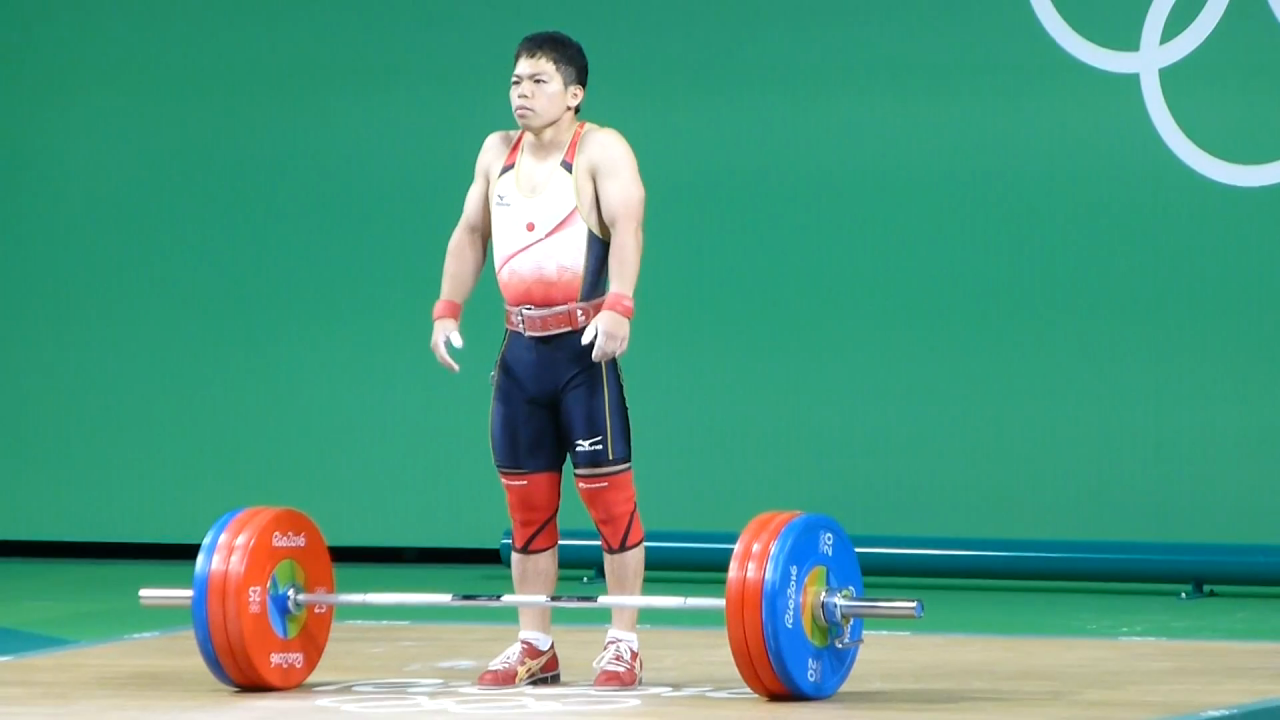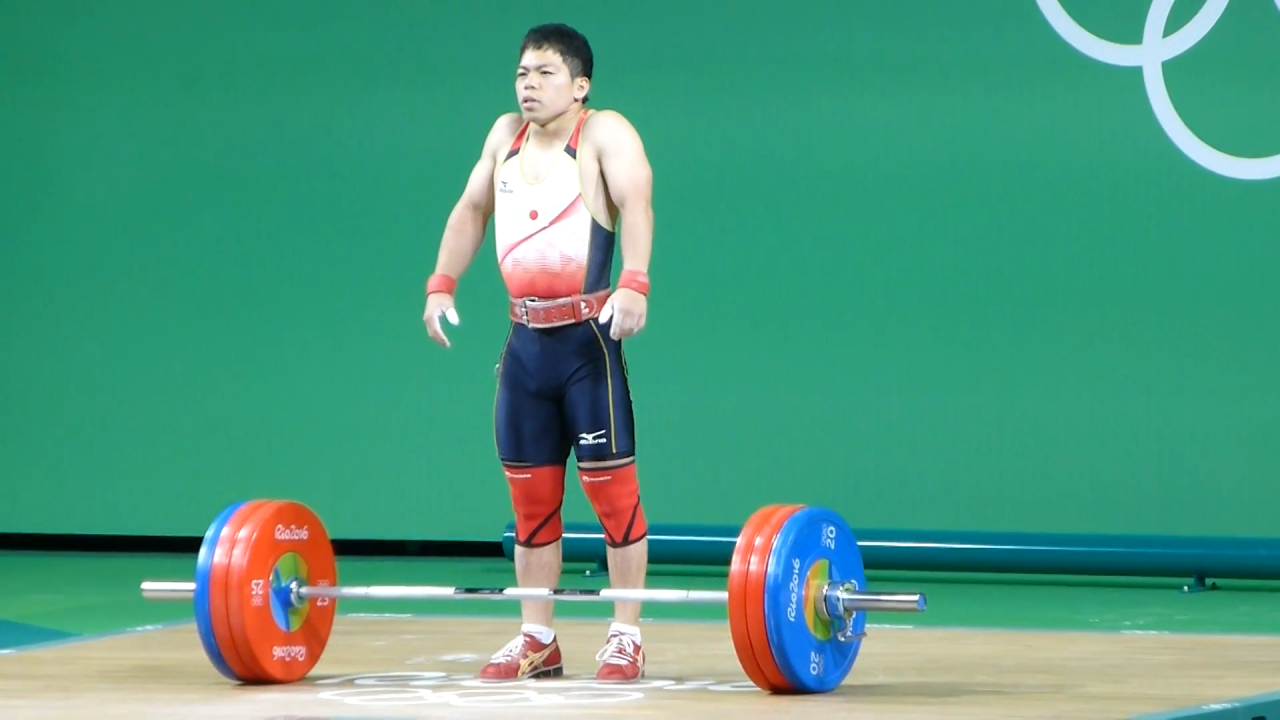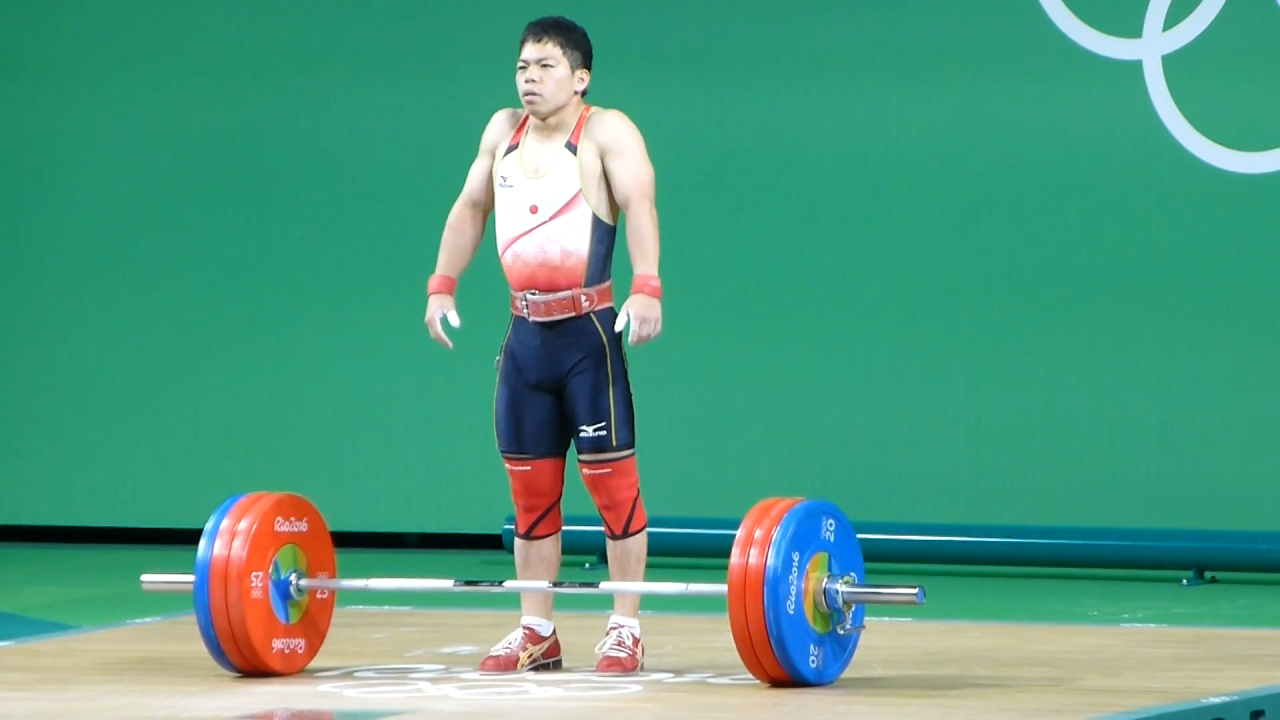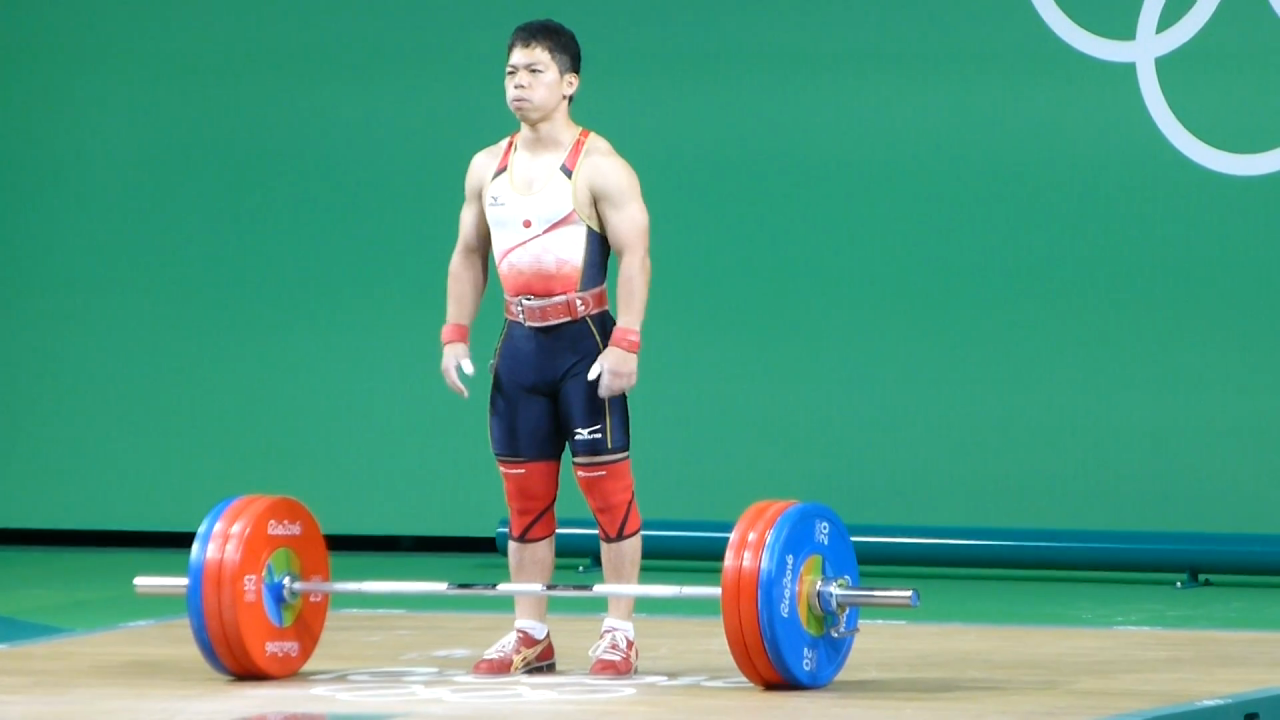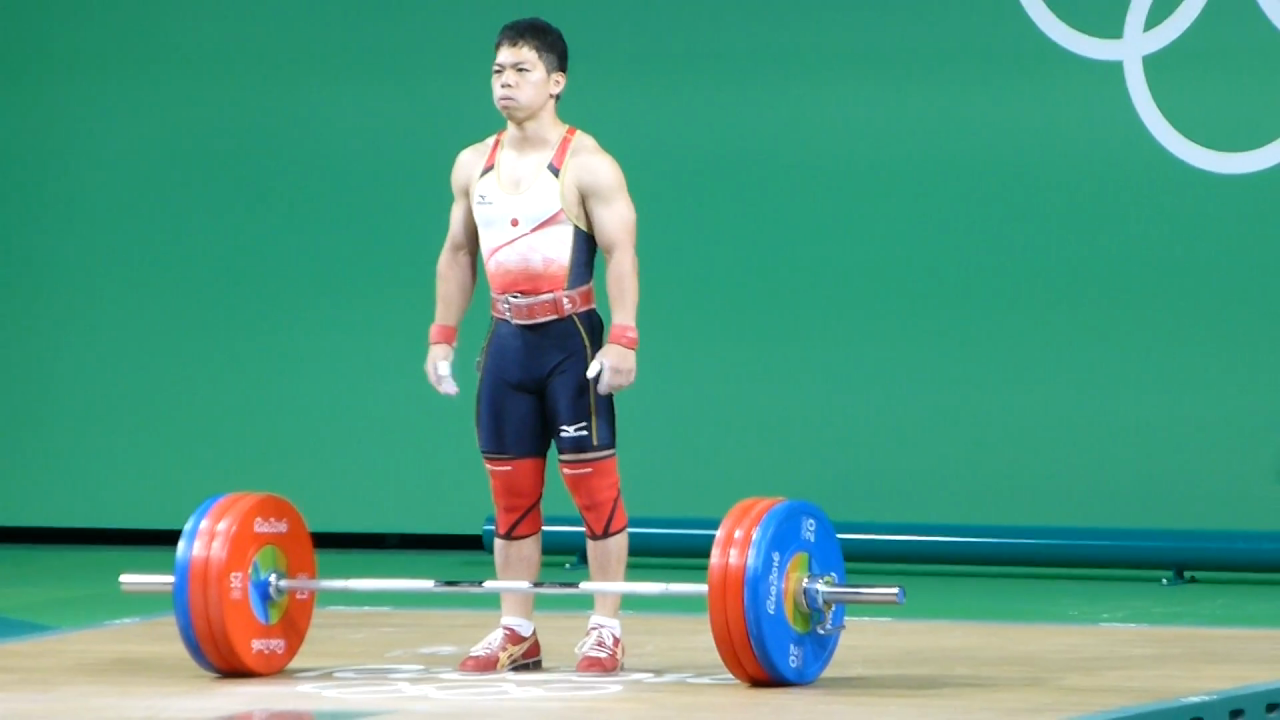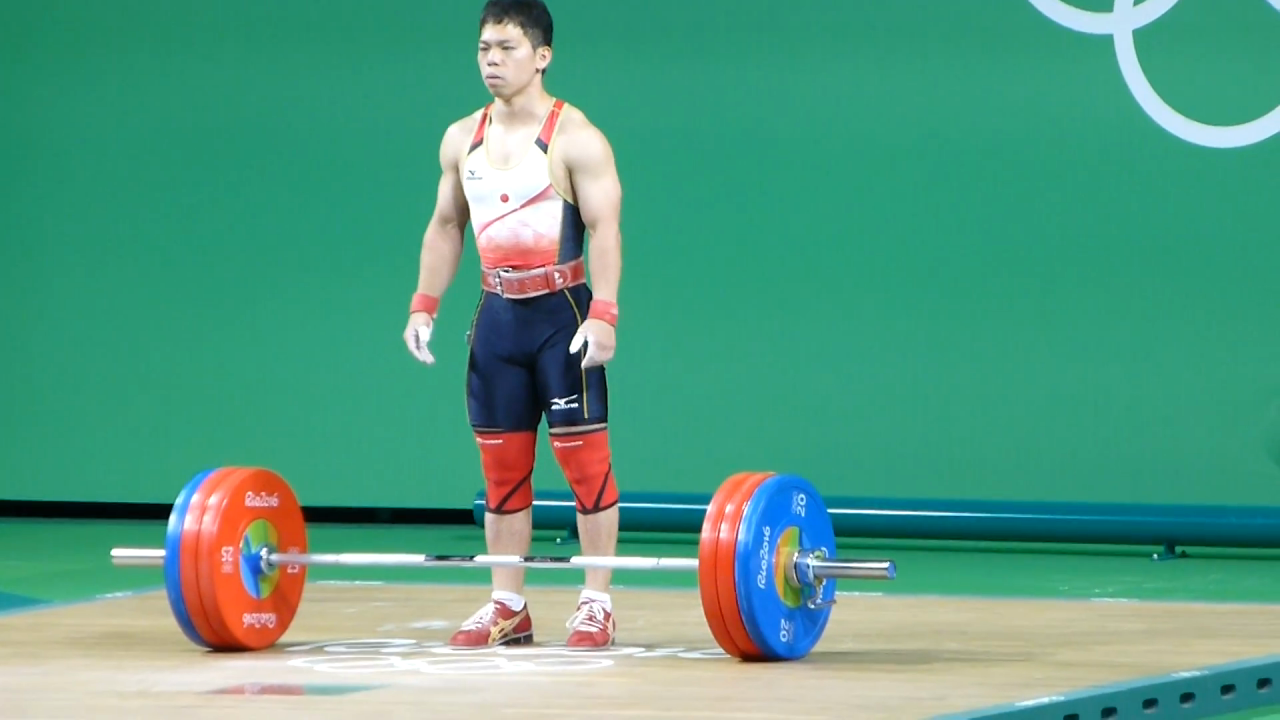
dt=0.3s
person 1, frame 1
left shoulder: (601, 148)
right shoulder: (497, 151)
left elbow: (627, 227)
right elbow: (469, 233)
left wrist: (618, 306)
right wrist: (447, 310)
left hip: (582, 351)
right hip: (518, 350)
left knee: (609, 496)
right knee: (526, 502)
left ankle: (623, 644)
right ankle: (534, 644)
person 1, frame 2
left shoulder: (606, 134)
right shoulder: (507, 134)
left elbow: (637, 206)
right elbow: (471, 208)
left wrist: (634, 283)
right wrist: (441, 284)
left hip: (587, 340)
right hip: (524, 341)
left knee: (612, 488)
right knee: (531, 497)
left ankle: (626, 636)
right ankle: (537, 638)
person 1, frame 3
left shoulder: (607, 134)
right shoulder: (501, 133)
left elbow: (641, 211)
right elbow: (468, 212)
left wrist: (647, 290)
right wrist: (441, 287)
left hip: (589, 334)
right hip: (524, 336)
left knee: (611, 482)
right knee: (530, 489)
left ankle: (625, 629)
right ankle: (536, 630)
person 1, frame 4
left shoulder: (599, 165)
right shoulder: (486, 166)
left elbow: (633, 254)
right elbow: (469, 253)
left wrist: (624, 343)
right wrist: (456, 335)
left hip: (583, 339)
right hip: (518, 342)
left knee: (606, 485)
right knee: (524, 493)
left ankle: (618, 631)
right ankle: (529, 632)
person 1, frame 5
left shoulder: (586, 162)
right shoulder: (472, 164)
left elbow: (620, 254)
right elbow: (457, 253)
left wrist: (622, 338)
right wrist: (442, 335)
left hip: (570, 338)
right hip: (505, 340)
left knee: (592, 484)
right knee: (511, 491)
left ankle: (605, 630)
right ankle: (516, 631)
person 1, frame 6
left shoulder: (575, 136)
right shoulder: (461, 138)
left elbow: (603, 229)
right elbow: (445, 226)
left wrist: (603, 312)
right wrist: (424, 304)
left hip: (561, 312)
right hip: (495, 315)
left knee: (583, 458)
right knee: (502, 467)
left ankle: (597, 603)
right ankle: (507, 605)
